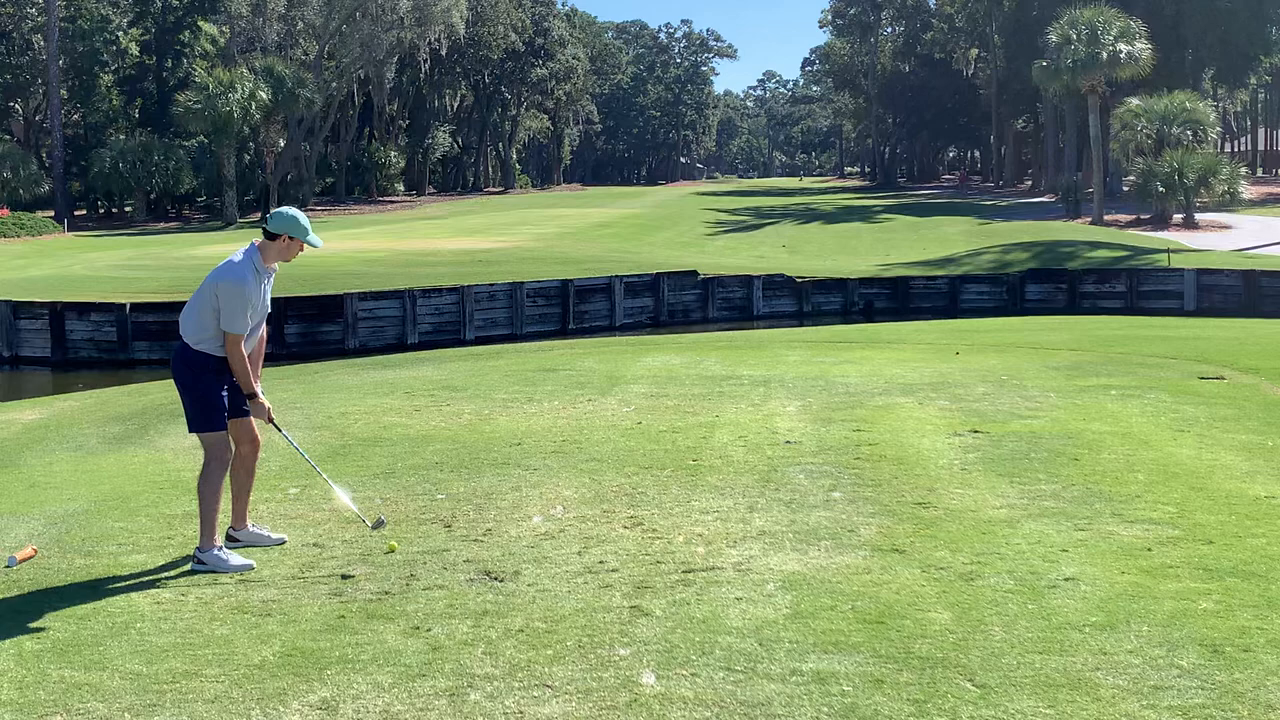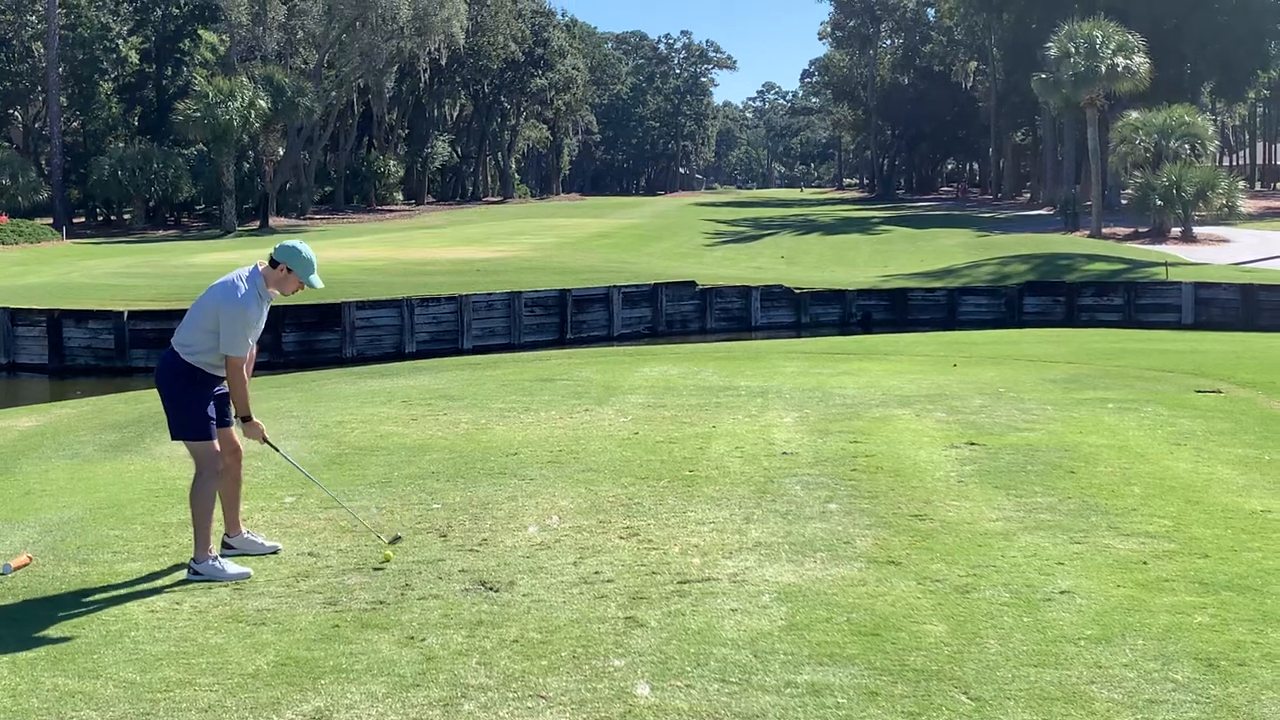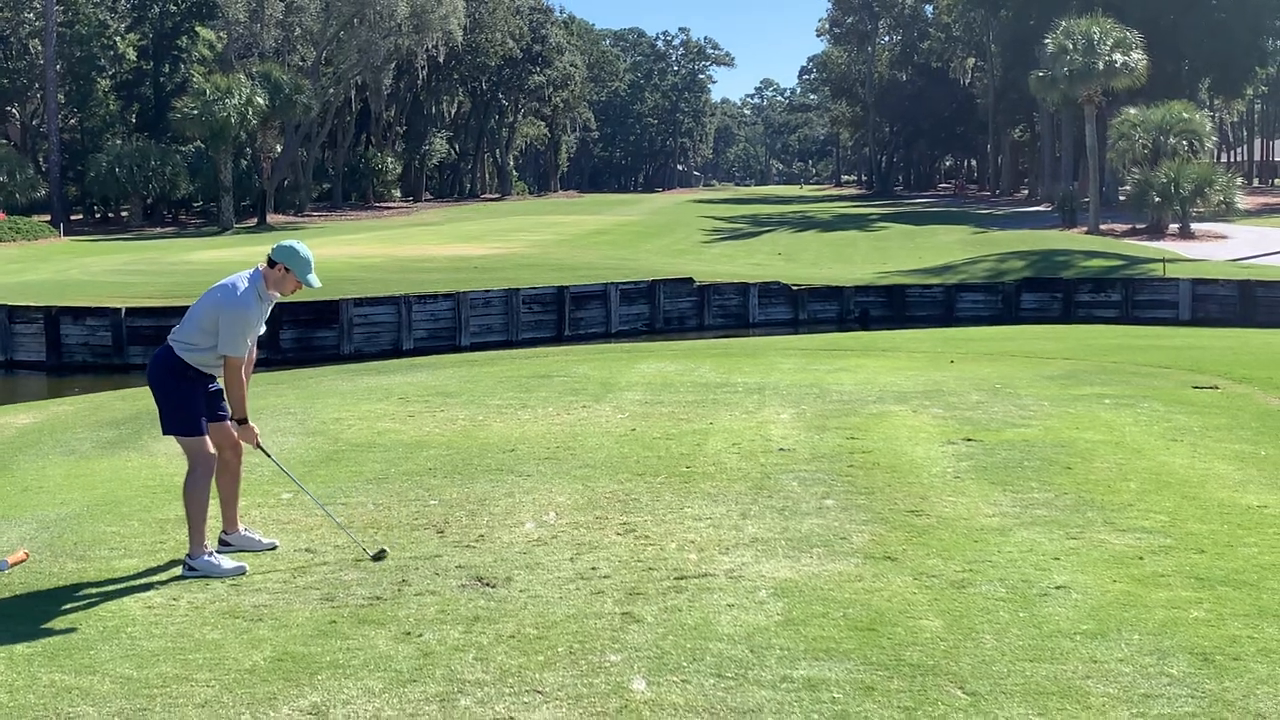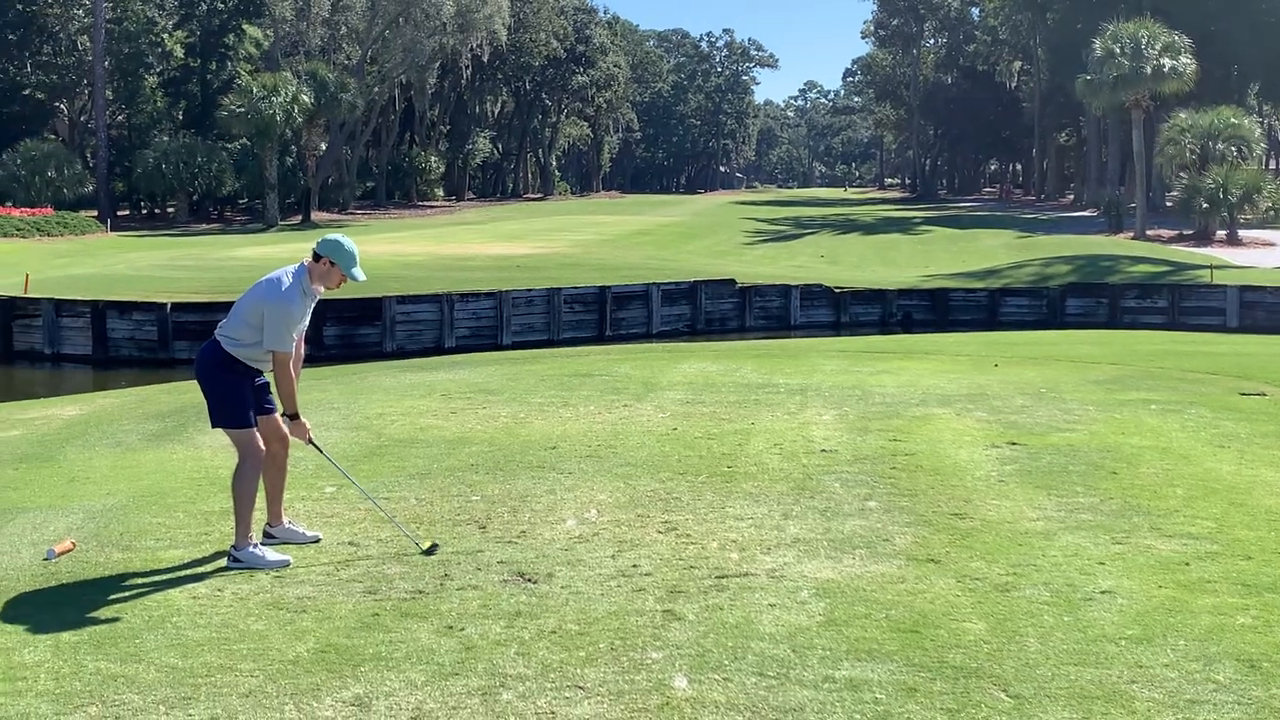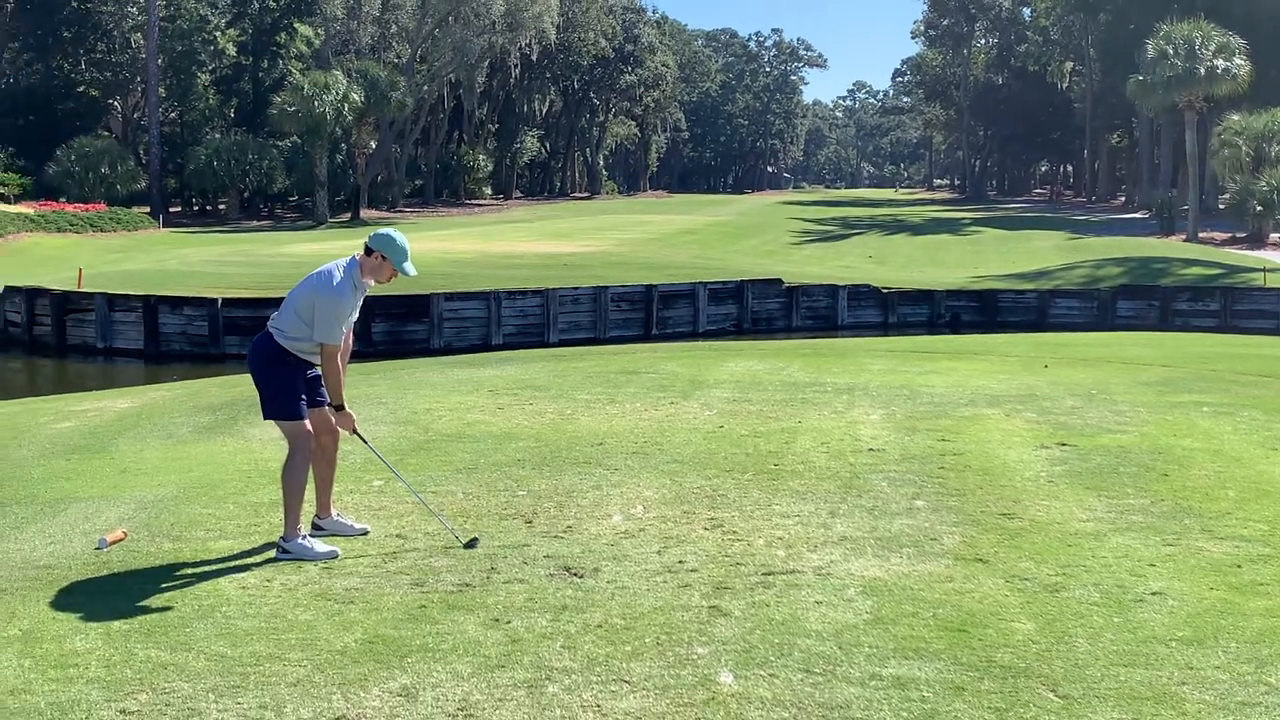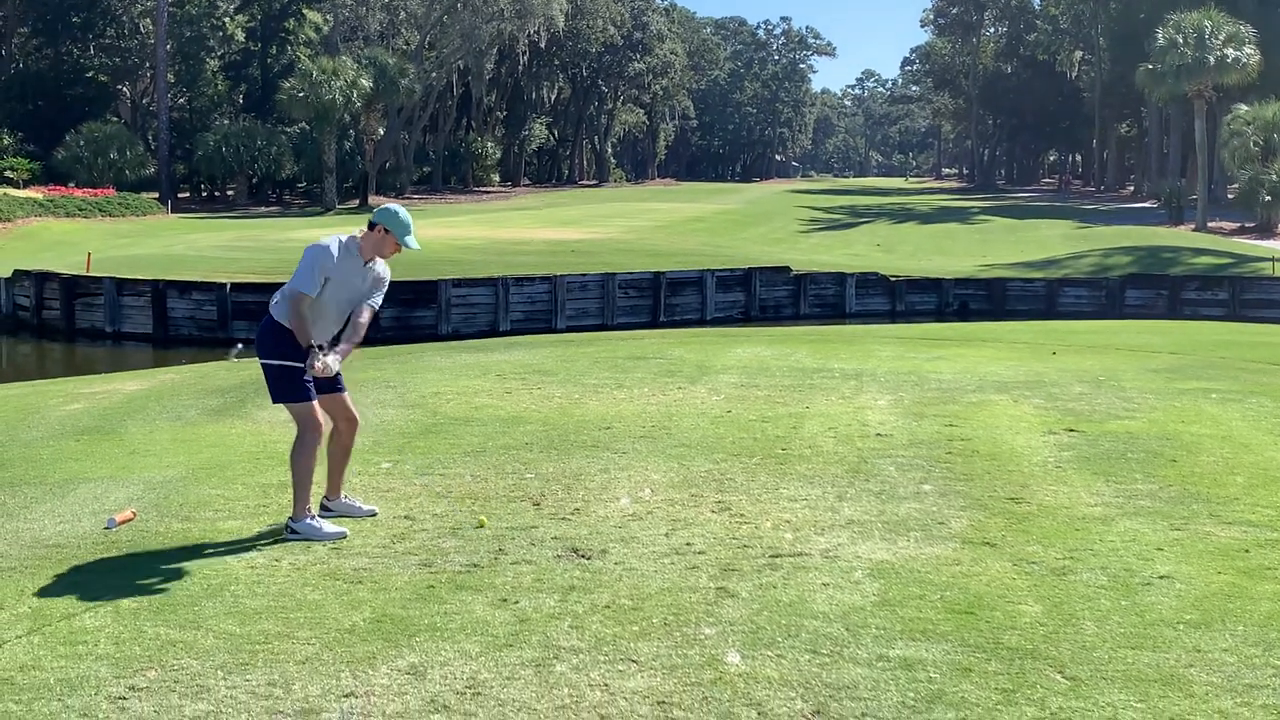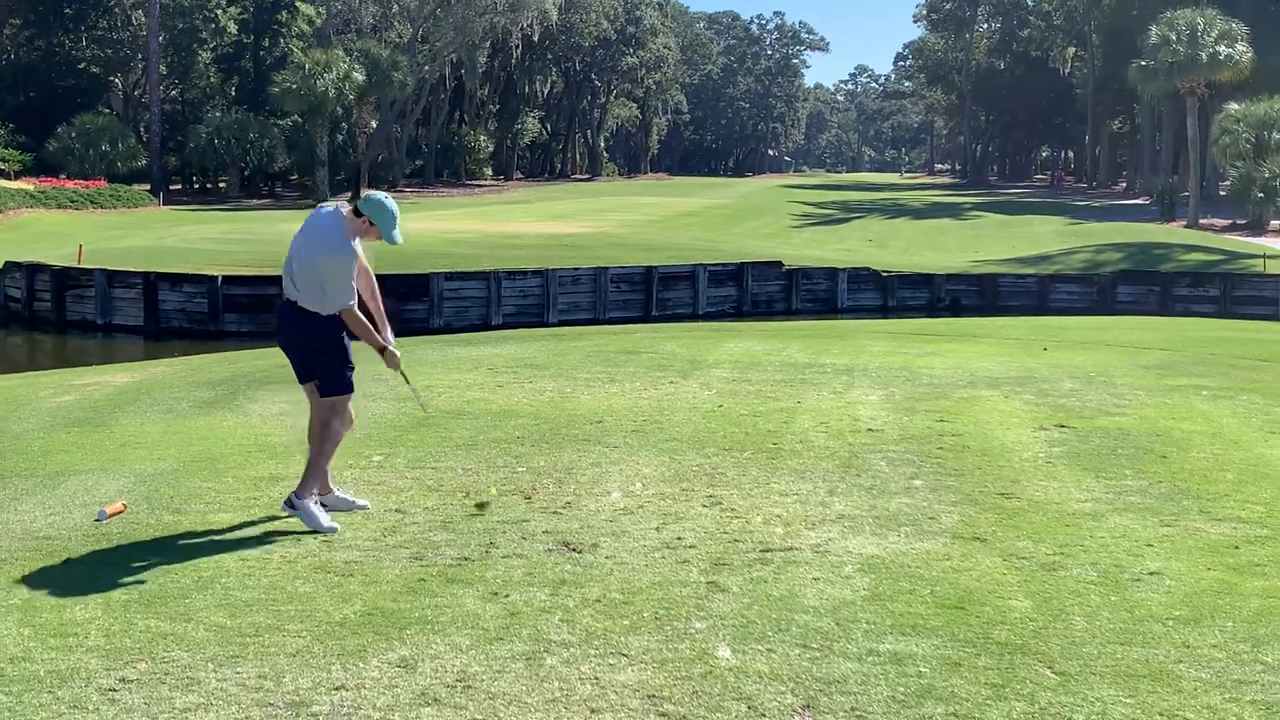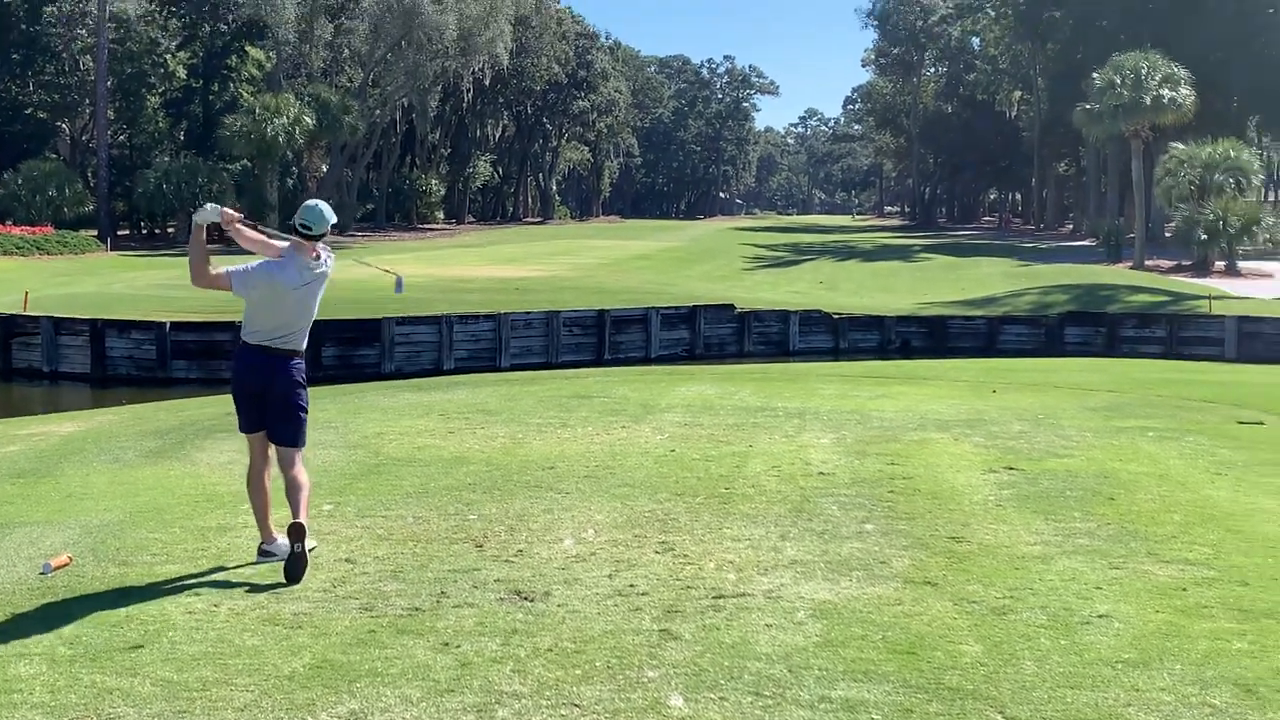
dt=0.7s
person 1, frame 1
left shoulder: (264, 268)
right shoulder: (239, 279)
left elbow: (259, 329)
right elbow: (233, 347)
left wrist: (256, 382)
right wrist: (253, 396)
left hip: (223, 364)
right hip: (199, 364)
left knee: (249, 443)
right knee: (219, 454)
left ankle: (240, 528)
right ankle: (207, 549)
person 1, frame 2
left shoulder: (260, 287)
right shoulder: (242, 302)
left elbow: (249, 350)
right elbow: (235, 367)
left wrist: (241, 408)
right wrist: (247, 418)
left hip: (206, 374)
right hip: (183, 375)
left knee: (231, 454)
right knee: (211, 463)
left ankle: (234, 535)
right ankle: (202, 560)
person 1, frame 3
left shoulder: (263, 292)
right shoulder: (241, 302)
left elbow: (249, 353)
right elbow: (234, 370)
left wrist: (239, 412)
right wrist: (242, 420)
left hip: (199, 372)
right hip: (174, 372)
left knee: (231, 448)
right knee: (204, 459)
left ankle: (232, 532)
right ankle: (197, 555)
person 1, frame 4
left shoulder: (308, 287)
right shoulder: (285, 297)
left elbow: (297, 347)
right elbow: (282, 365)
left wrist: (290, 409)
right wrist: (294, 416)
left hip: (246, 367)
right hip: (222, 366)
left knee: (279, 441)
right knee: (253, 452)
left ankle: (276, 524)
right ankle: (242, 547)
person 1, frame 5
left shoulder: (358, 279)
right shoulder: (337, 290)
left elbow: (345, 339)
right elbow: (330, 357)
left wrist: (338, 398)
right wrist: (340, 406)
left hip: (298, 358)
right hip: (274, 358)
left knee: (328, 434)
right knee: (303, 443)
left ankle: (324, 517)
right ankle: (291, 538)
person 1, frame 6
left shoulder: (380, 273)
right shoulder: (326, 252)
left elbow: (360, 321)
right elbow: (296, 307)
left wrist: (336, 356)
right wrist: (311, 352)
left hip: (316, 345)
right hip: (282, 338)
left knee: (347, 421)
right knee: (312, 424)
left ankle: (334, 498)
right ankle: (300, 518)
person 1, frame 7
left shoulder: (331, 210)
right shoulder: (337, 252)
left elbow: (363, 271)
right elbow: (349, 314)
left wrist: (384, 326)
right wrist: (382, 347)
left hip: (291, 319)
right hip: (320, 328)
left knee: (324, 408)
right knee: (339, 417)
left ankle: (323, 490)
right ankle: (302, 496)
person 1, frame 8
left shoulder: (270, 274)
right shoulder: (324, 262)
left elbow: (201, 277)
right elbow: (269, 246)
left wrist: (199, 224)
right wrist: (233, 226)
left hip: (248, 362)
right hip: (286, 367)
left knee: (259, 457)
right knee: (291, 461)
left ankle: (269, 540)
right ankle: (298, 526)
